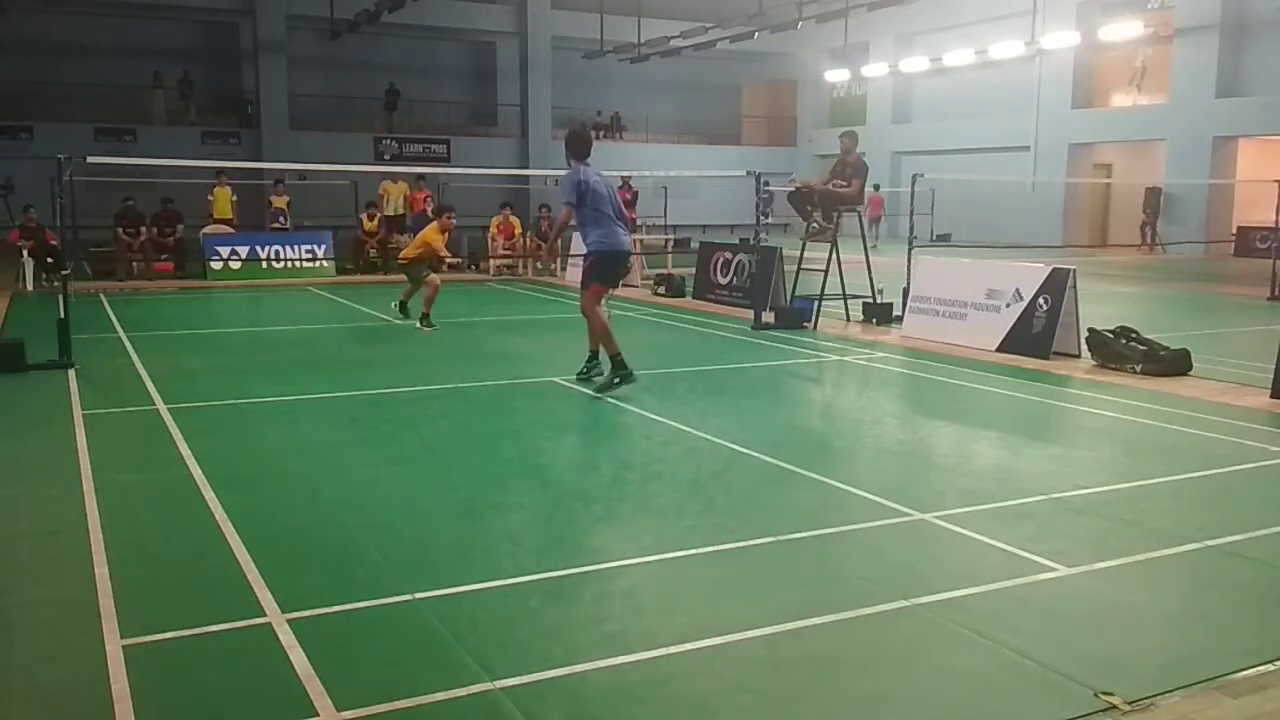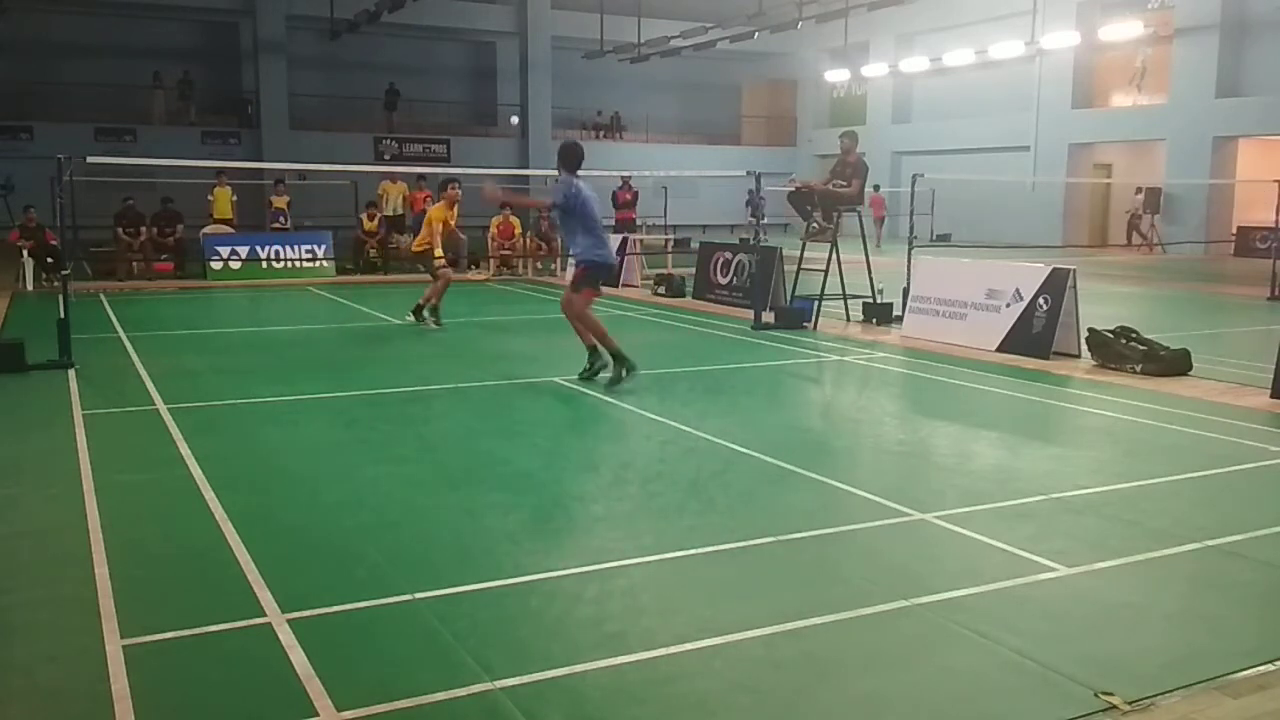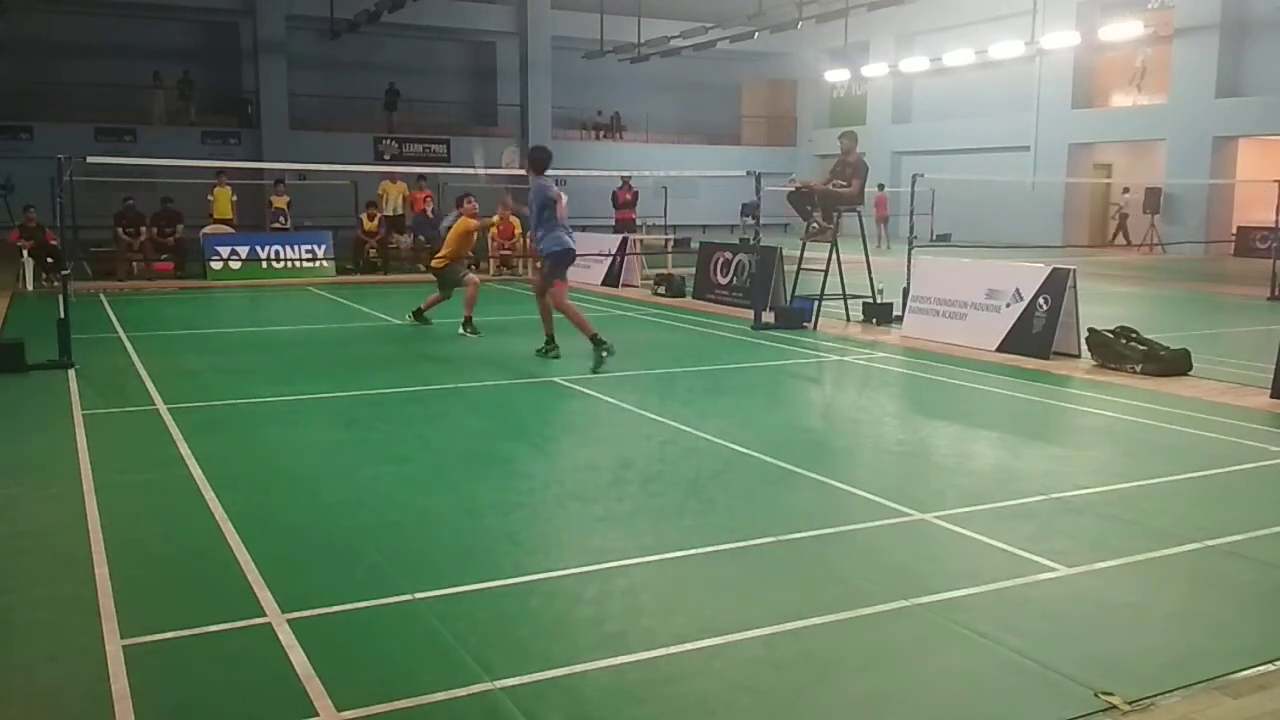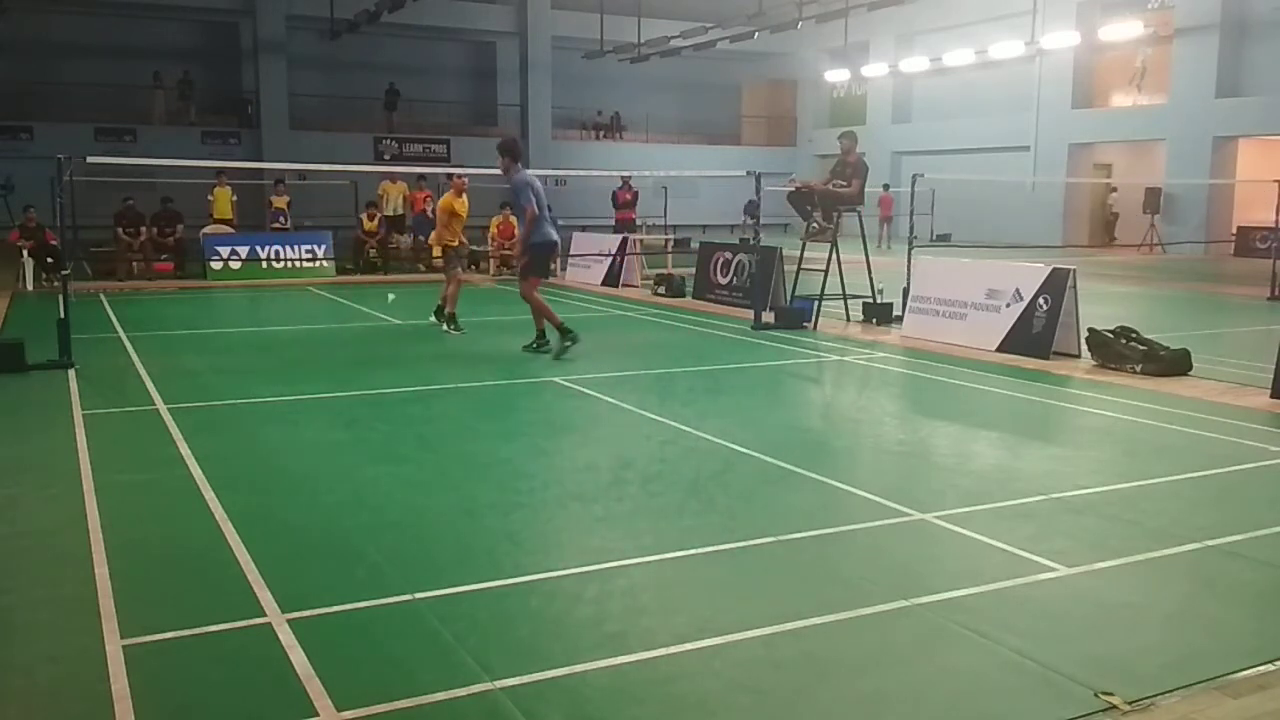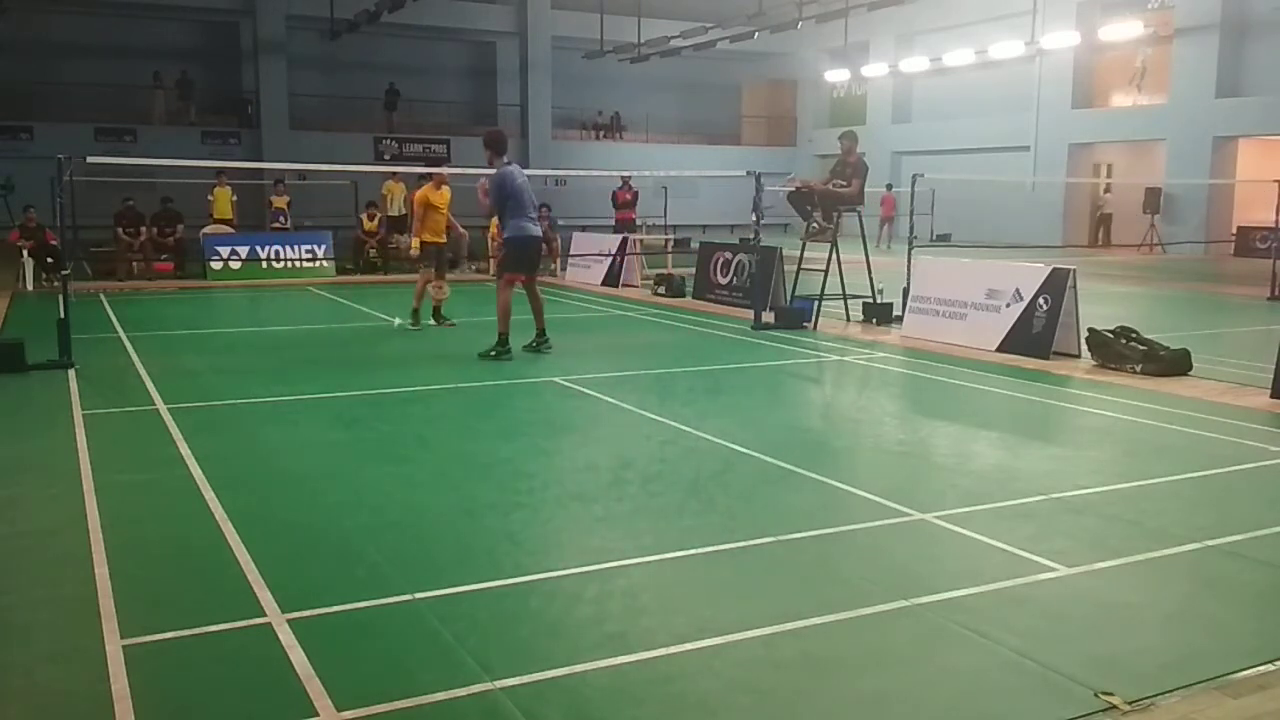
dt=0.4s
person 1, frame 1
left shoulder: (573, 176)
right shoulder: (598, 178)
left elbow: (566, 216)
right elbow: (624, 216)
left wrist: (550, 246)
right wrist: (627, 256)
left hip: (603, 247)
right hip: (619, 245)
left knee: (589, 306)
right knee: (591, 304)
left ankle: (620, 367)
right ankle: (593, 360)
person 1, frame 2
left shoulder: (567, 184)
right shoulder: (581, 187)
left elbow: (543, 204)
left wrist: (503, 197)
left hip: (593, 258)
right hip: (596, 257)
left knee: (578, 309)
right knee: (567, 306)
left ankle: (620, 359)
right ankle: (595, 356)
person 1, frame 3
left shoulder: (541, 185)
right shoulder: (538, 188)
left elbow: (561, 196)
left wrist: (561, 206)
left hip: (557, 249)
right hip: (552, 250)
left knee: (558, 301)
right knee: (539, 290)
left ankle: (599, 343)
right ankle: (550, 344)
person 1, frame 4
left shoulder: (519, 181)
right shoulder: (524, 178)
left elbow: (532, 213)
left wrist: (520, 242)
right wrist: (523, 241)
left hip: (539, 240)
right hip: (547, 239)
left knee: (528, 291)
right knee: (528, 289)
left ankle: (565, 332)
right ankle: (541, 338)
person 1, frame 5
left shoulder: (500, 176)
right shoulder: (516, 171)
left elbow: (489, 211)
left wrist: (481, 194)
left hip: (516, 236)
right hip: (533, 234)
left knee: (504, 287)
right knee: (530, 287)
left ankle: (503, 344)
right ankle: (541, 337)
